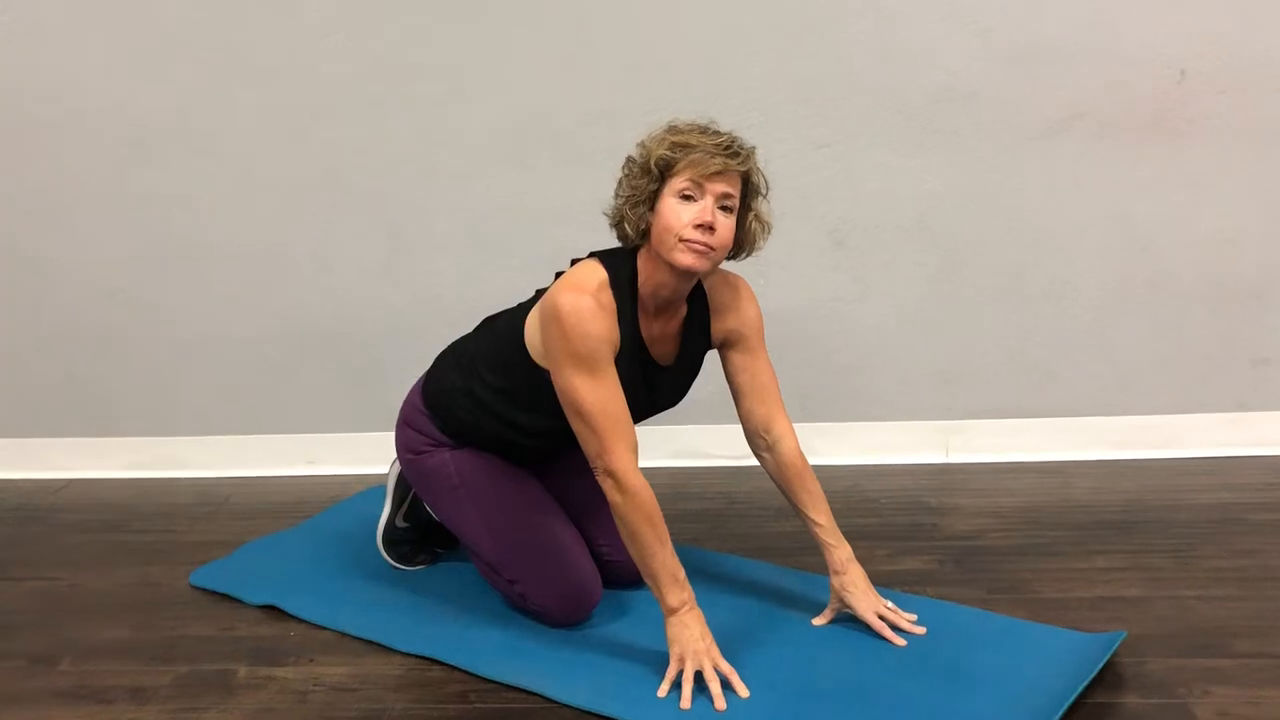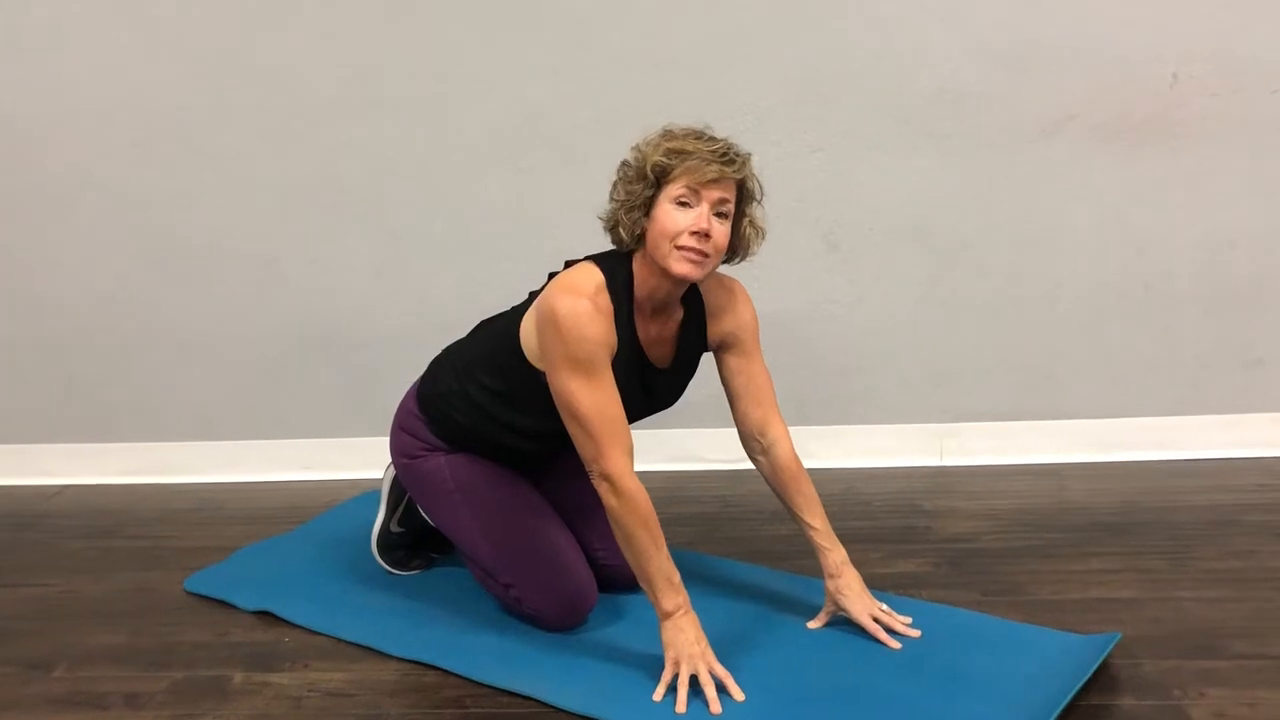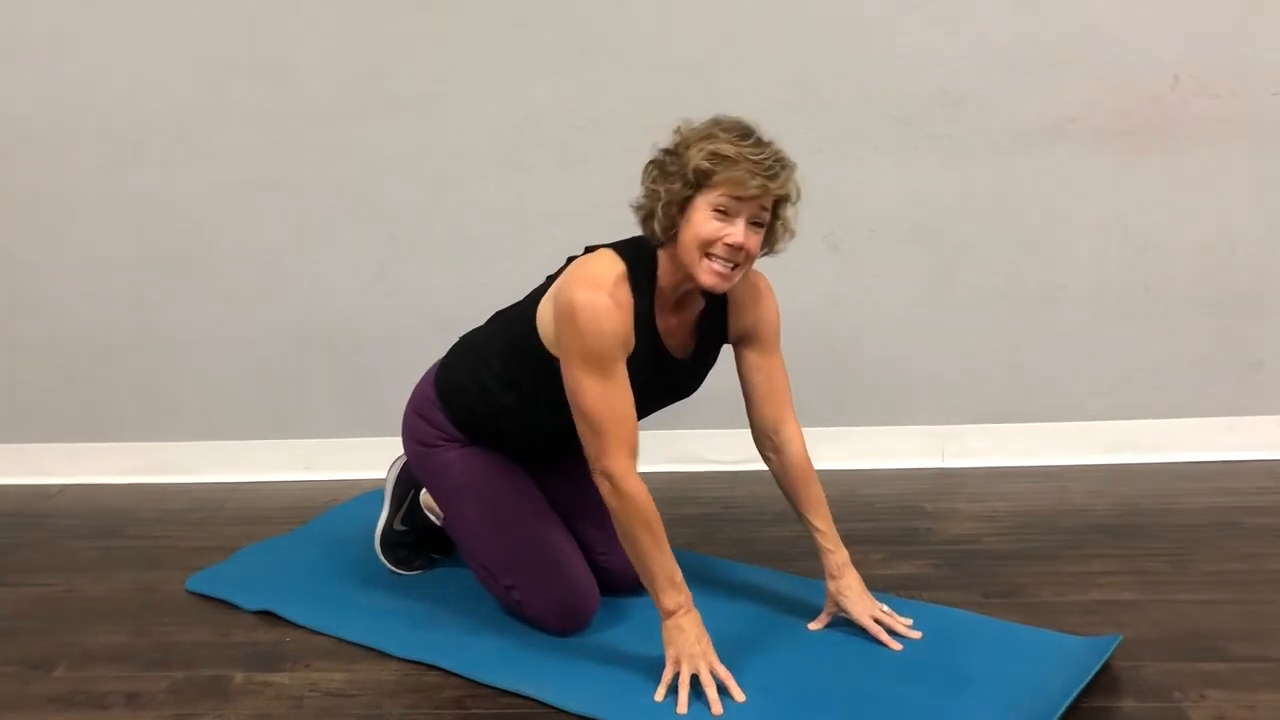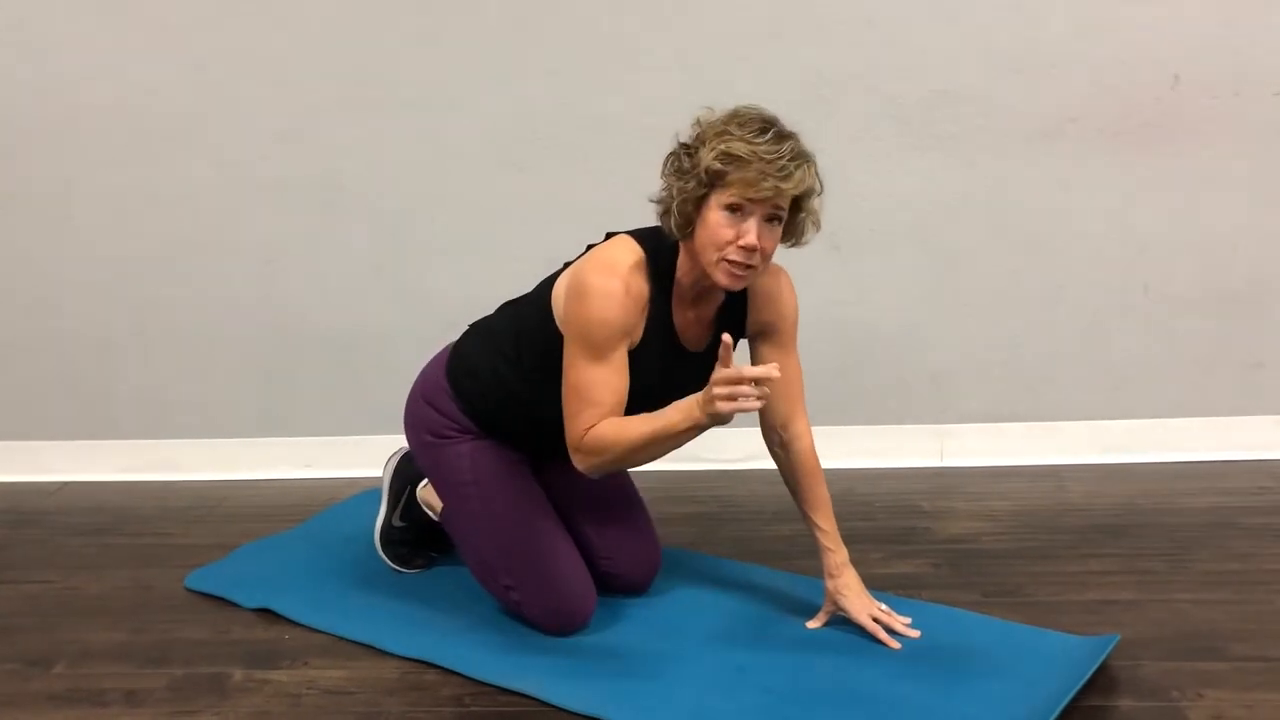
dt=0.5s
person 1, frame 1
left shoulder: (729, 302)
right shoulder: (582, 303)
left elbow: (772, 436)
right elbow: (617, 470)
left wrist: (843, 564)
right wrist: (681, 611)
left hip: (545, 437)
right hip: (452, 431)
left knee: (627, 566)
right knee: (568, 596)
left ankle: (497, 507)
right ankle: (430, 503)
person 1, frame 2
left shoulder: (724, 305)
right shoulder: (578, 305)
left elbow: (767, 438)
right elbow: (613, 474)
left wrist: (837, 566)
right wrist: (676, 615)
left hip: (538, 441)
right hip: (446, 437)
left knee: (622, 569)
right knee: (562, 600)
left ankle: (497, 513)
right ankle: (424, 510)
person 1, frame 3
left shoulder: (748, 299)
right shoulder: (599, 298)
left elbow: (780, 438)
right elbow: (616, 474)
left wrist: (839, 569)
right wrist: (678, 617)
left hip: (547, 434)
right hip: (459, 427)
left knee: (629, 571)
right knee: (564, 606)
left ankle: (494, 515)
right ankle: (428, 507)
person 1, frame 4
left shoulder: (768, 291)
right shoulder: (613, 283)
left elbow: (788, 432)
right elbow: (589, 449)
left wrist: (838, 566)
right wrist: (704, 410)
left hip: (550, 427)
right hip: (466, 413)
left knee: (633, 574)
right knee: (561, 608)
left ankle: (494, 502)
right ankle: (425, 497)
